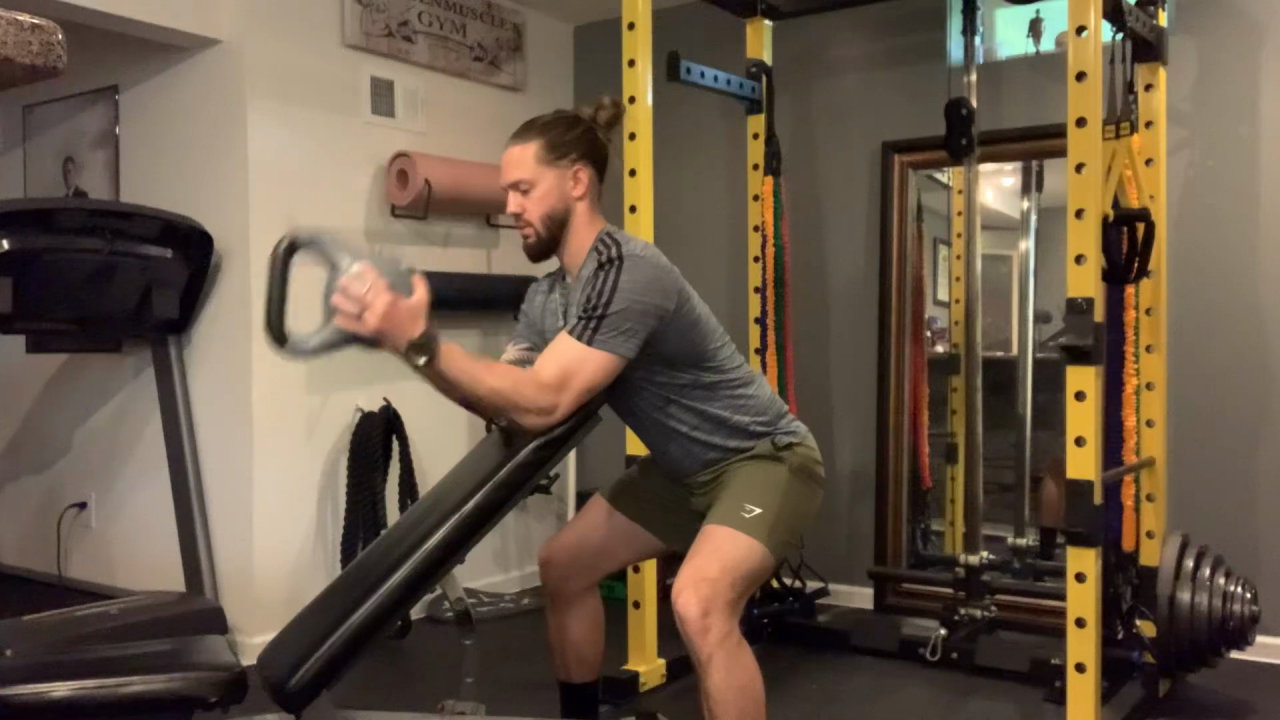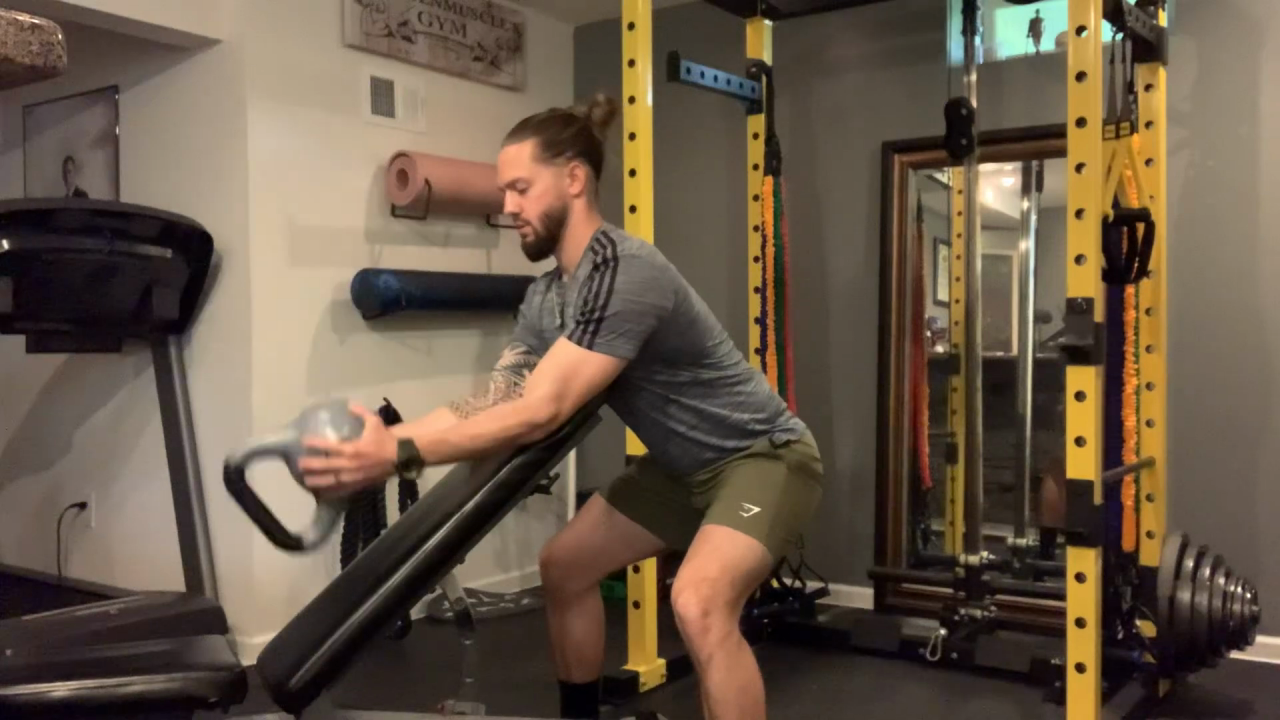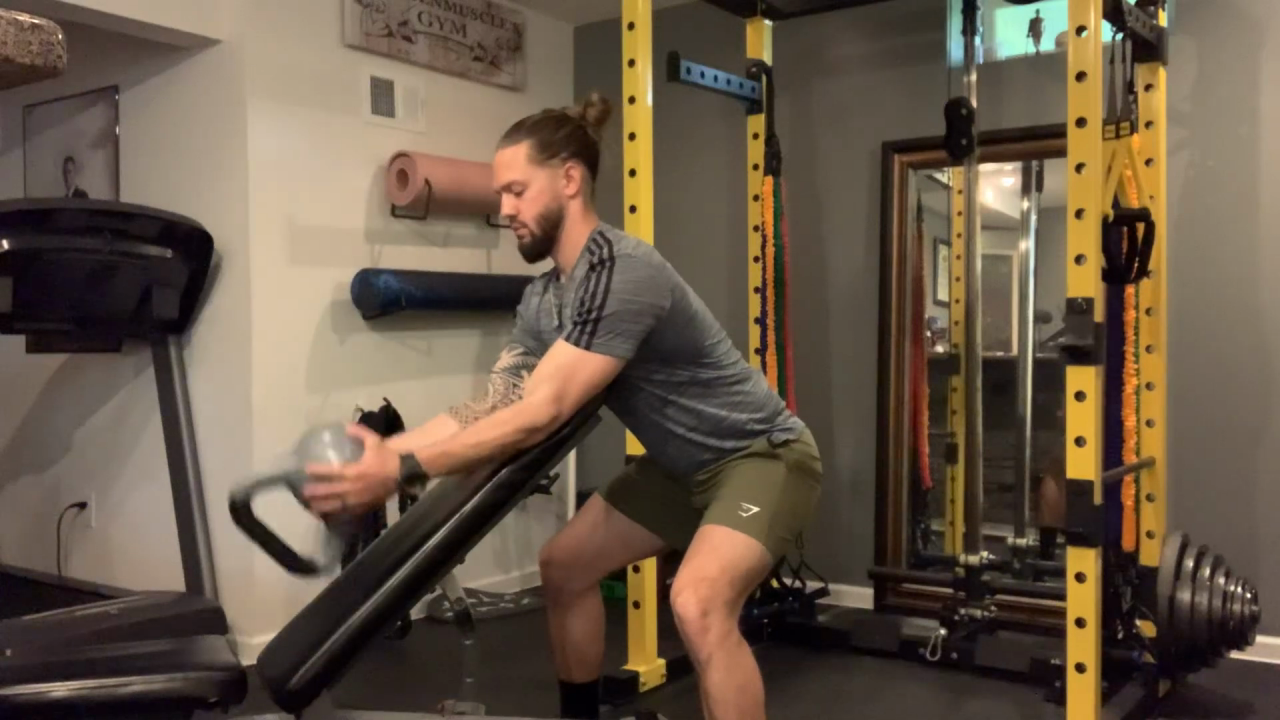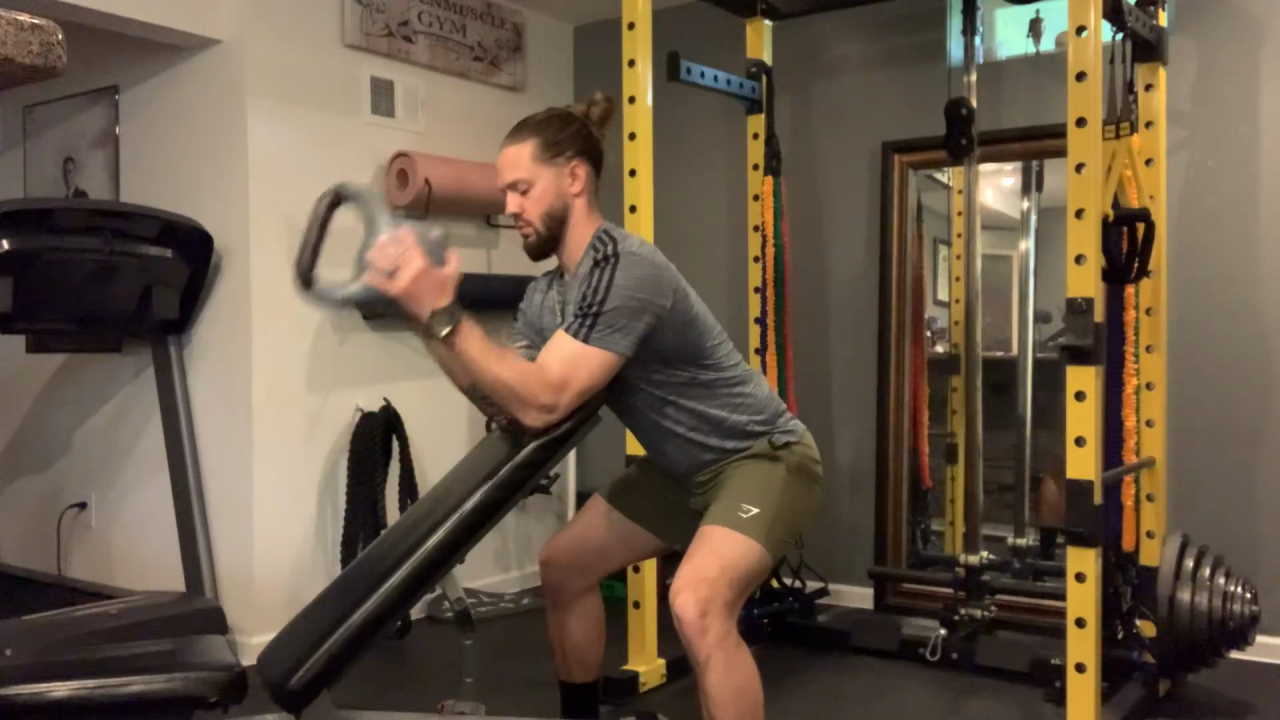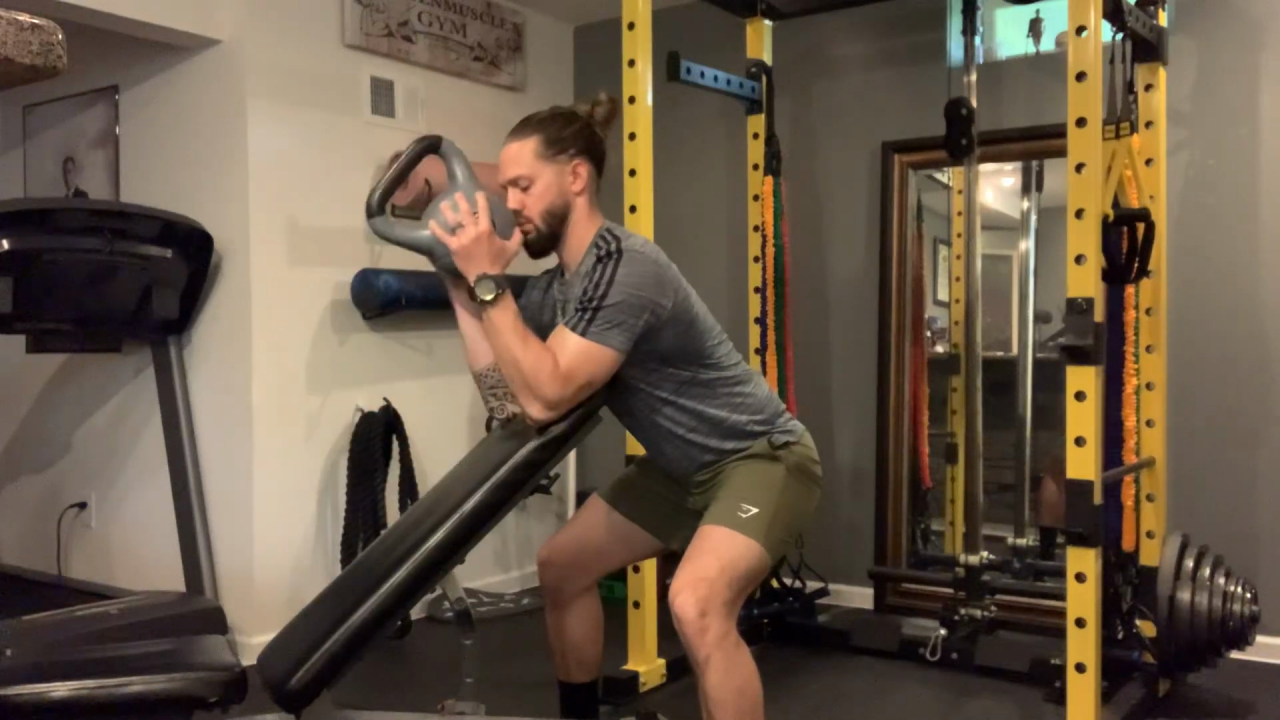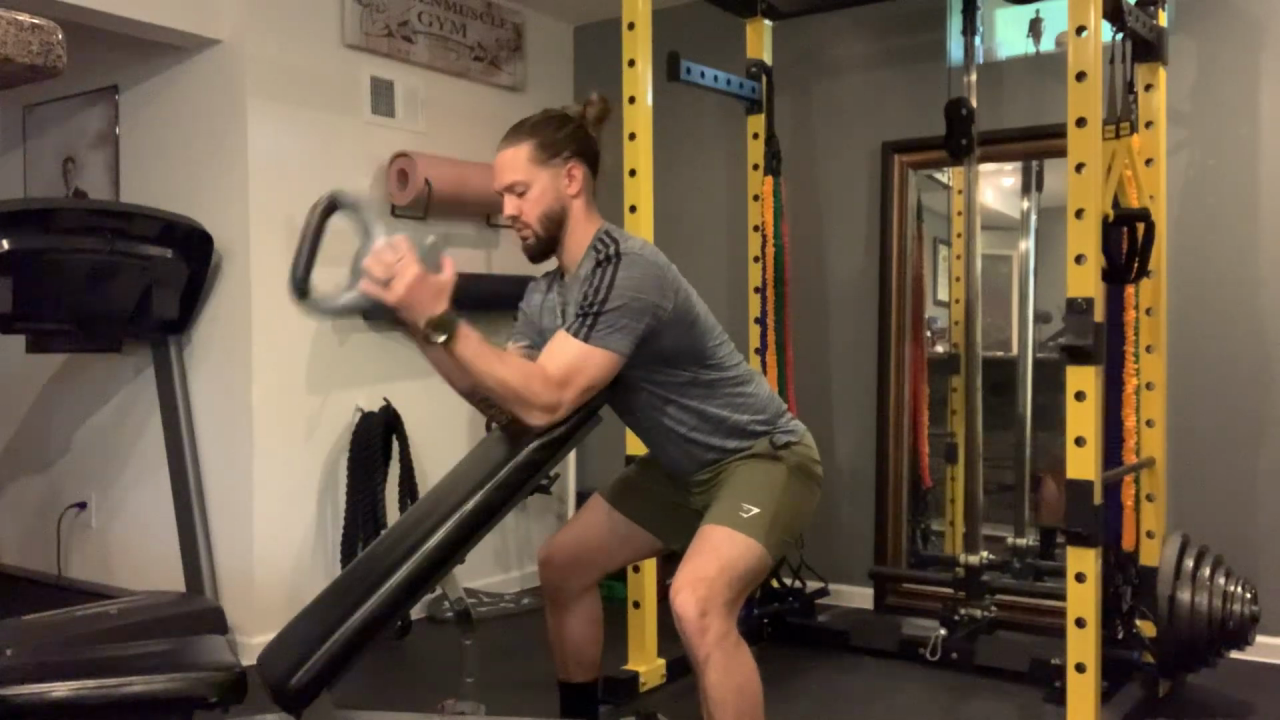
dt=0.5s
person 1, frame 1
left shoulder: (628, 272)
right shoulder: (547, 296)
left elbow: (542, 404)
right elbow: (504, 401)
left wrist: (418, 341)
right wrist: (411, 339)
left hip: (764, 457)
right hip: (683, 465)
left knee: (699, 604)
right knee: (564, 566)
person 1, frame 2
left shoulder: (625, 273)
right shoulder: (545, 298)
left elbow: (538, 413)
right elbow: (495, 402)
left wrist: (399, 454)
right wrist: (385, 437)
left hip: (763, 455)
right hip: (683, 463)
left knee: (698, 603)
right knee: (564, 567)
person 1, frame 3
left shoulder: (622, 273)
right shoulder: (543, 299)
left elbow: (539, 415)
right elbow: (494, 406)
left wrist: (403, 470)
right wrist: (382, 452)
left hip: (762, 454)
right hip: (682, 463)
left knee: (697, 603)
right knee: (563, 566)
person 1, frame 4
left shoulder: (625, 270)
right shoulder: (547, 295)
left elbow: (542, 403)
right elbow: (506, 402)
left wrist: (442, 313)
right wrist: (430, 320)
left hip: (764, 456)
right hip: (682, 465)
left knee: (697, 605)
right knee: (564, 566)
person 1, frame 5
left shoulder: (627, 269)
right shoulder: (549, 290)
left elbow: (546, 398)
right elbow: (510, 401)
left wrist: (488, 281)
right wrist: (463, 290)
left hip: (763, 456)
right hip: (681, 465)
left knee: (697, 604)
right knee: (561, 566)
person 1, frame 6
left shoulder: (627, 272)
right shoulder: (547, 296)
left elbow: (545, 402)
right elbow: (508, 397)
left wrist: (438, 322)
right wrist: (422, 322)
left hip: (762, 456)
right hip: (682, 465)
left knee: (696, 604)
right knee: (563, 566)
